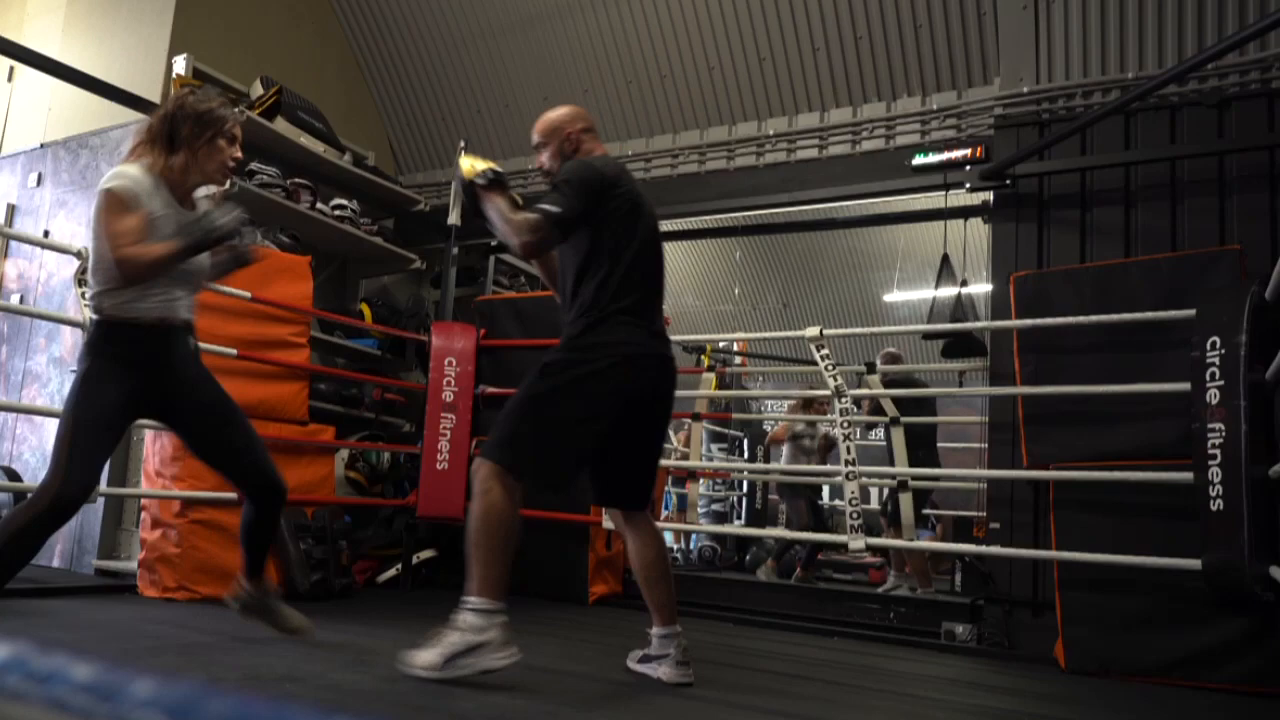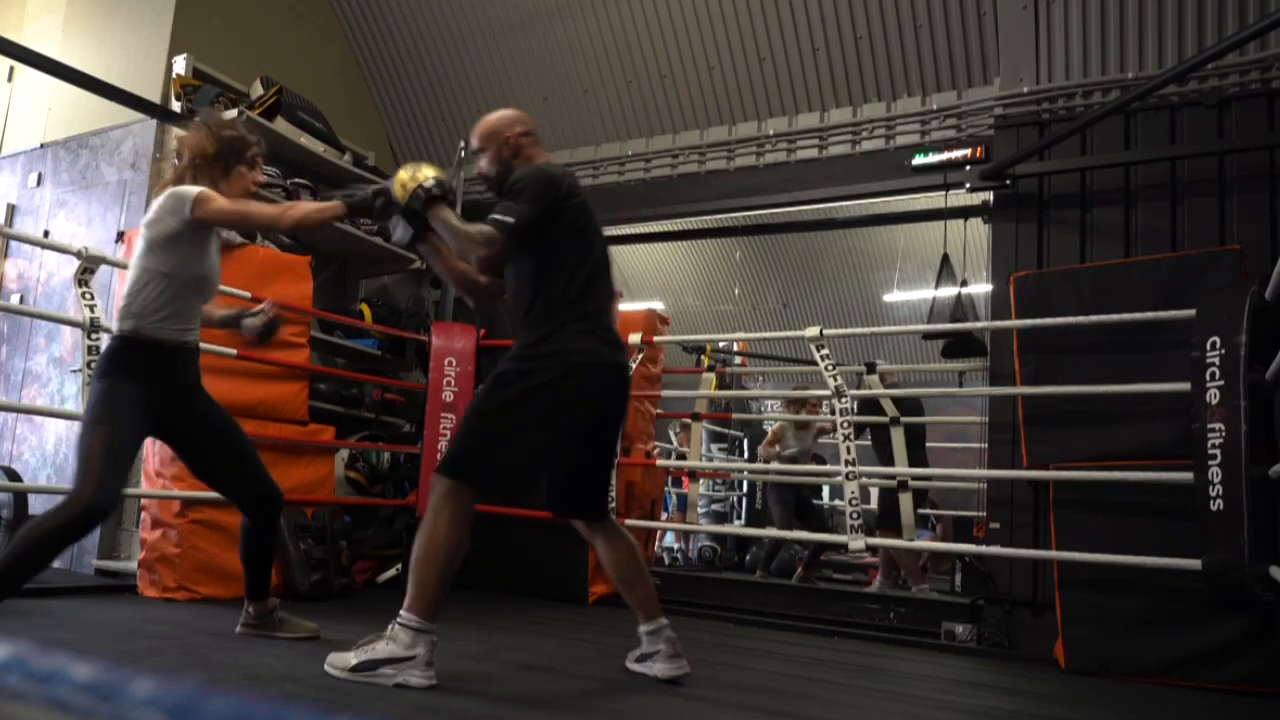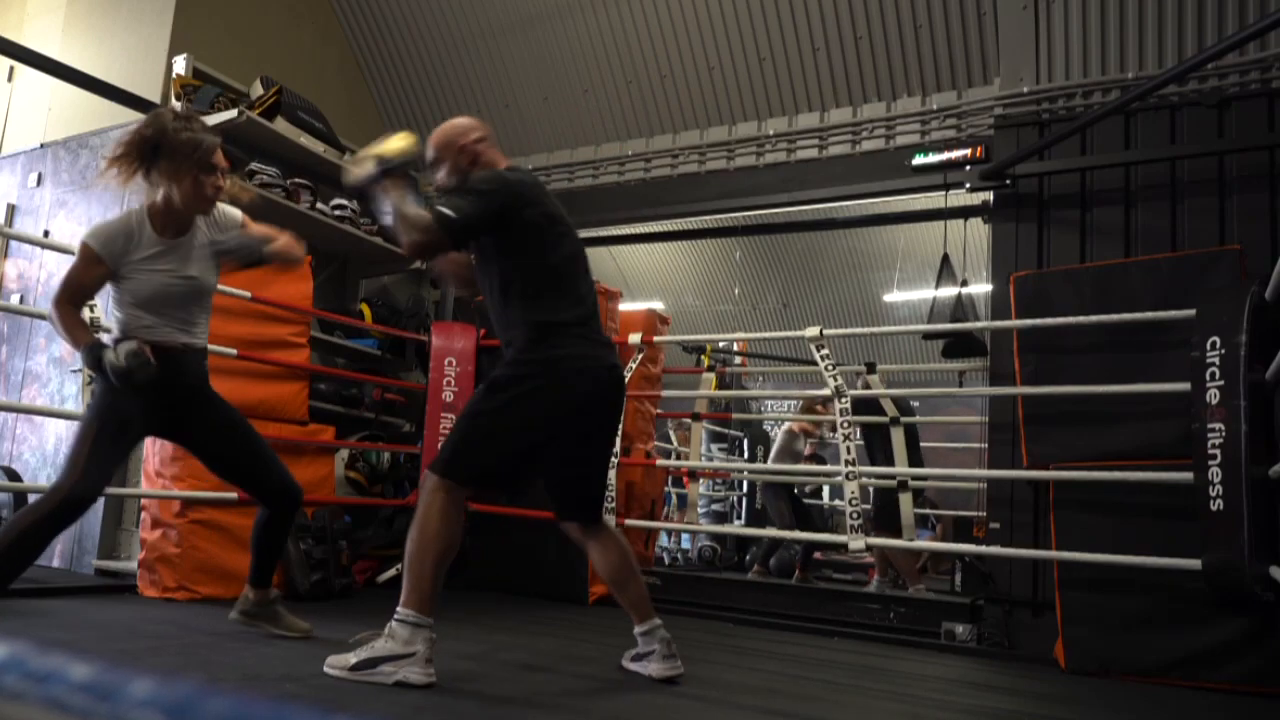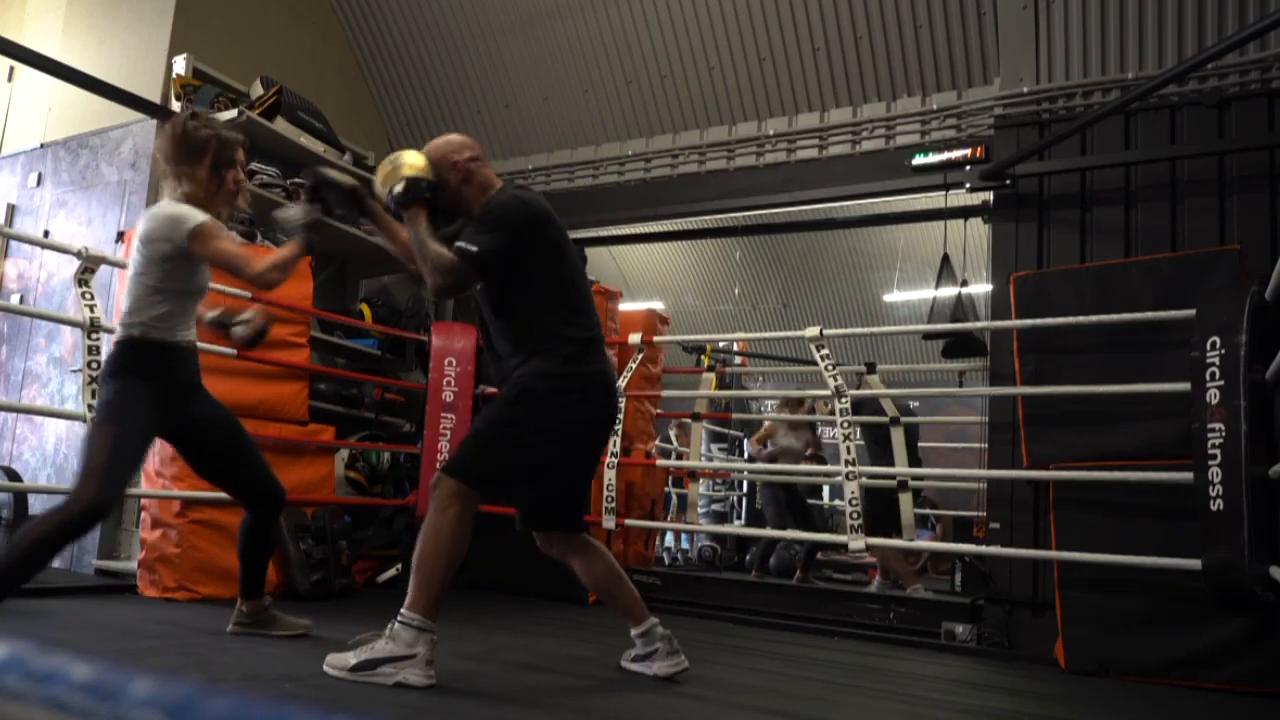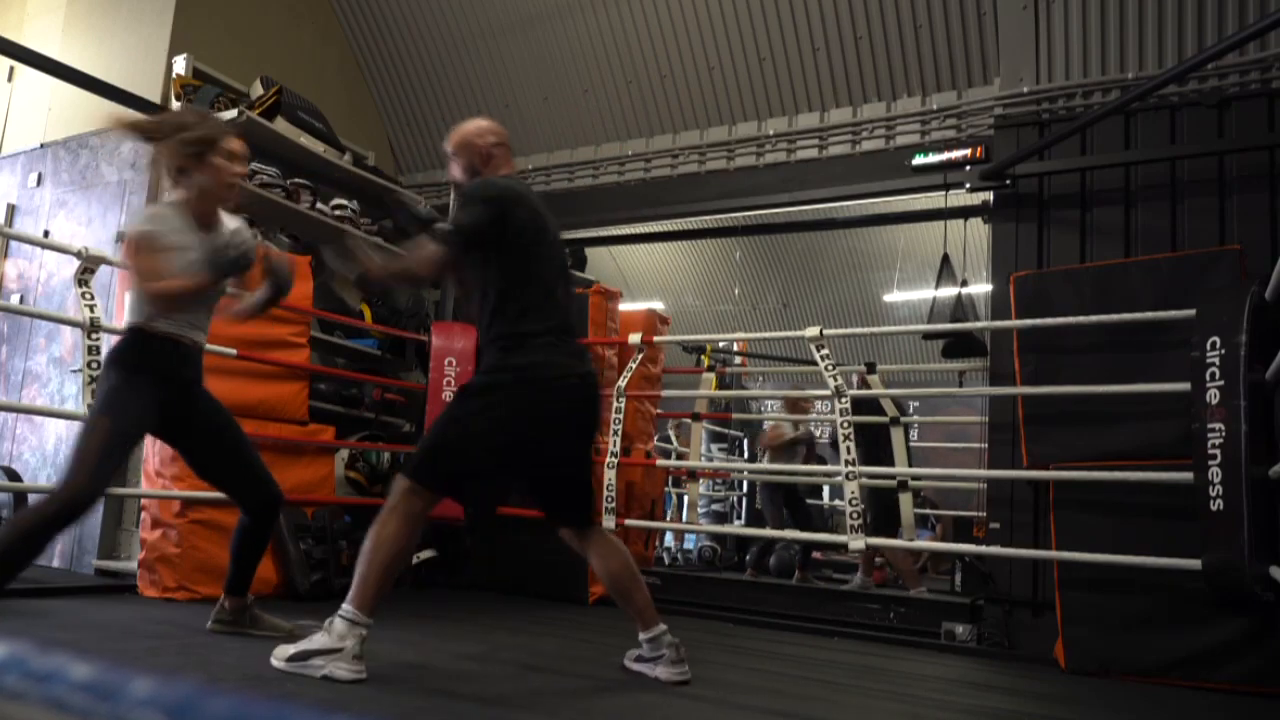
dt=0.3s
person 1, frame 1
left shoulder: (590, 174)
right shoulder: (619, 194)
left elbow: (528, 240)
left wrist: (493, 195)
right wrist: (542, 244)
left hip: (599, 355)
right hip: (649, 365)
left knee: (496, 470)
right knee: (629, 511)
left ankle: (483, 626)
right ankle: (668, 647)
person 1, frame 2
left shoulder: (540, 179)
right shoulder: (551, 202)
left elbow: (484, 251)
right elbow: (483, 289)
left wrist: (433, 208)
right wrist: (425, 234)
left hip: (552, 364)
right hip: (603, 370)
left knee: (453, 488)
right knee: (591, 516)
left ankle: (408, 645)
right ankle: (661, 644)
person 1, frame 3
left shoulder: (499, 188)
right shoulder: (505, 200)
left elbow: (420, 239)
right elbow: (467, 273)
left wrist: (387, 183)
right wrist: (398, 198)
left hip: (547, 368)
right hip: (592, 374)
left knee: (443, 484)
right knee: (583, 519)
left ankle: (407, 643)
right ankle: (655, 643)
person 1, frame 4
left shoulder: (511, 209)
right shoulder: (489, 221)
left elbow: (443, 282)
right elbow: (429, 259)
left wrist: (411, 209)
right wrist: (367, 205)
left hip: (561, 384)
right hip: (573, 389)
left knee: (454, 489)
right knee: (556, 532)
left ankle: (408, 646)
right ankle: (656, 643)
person 1, frame 5
left shoulder: (493, 197)
right shoulder: (523, 208)
left elbow: (430, 263)
left wrist: (367, 265)
left hip: (519, 381)
right hip: (571, 385)
left knee: (410, 493)
right knee: (580, 526)
left ankle: (343, 640)
right ankle: (660, 647)
person 2, frame 1
left shoulder: (203, 205)
right shoulder: (126, 183)
right elbow: (122, 267)
left wrist: (232, 255)
right wrist: (197, 238)
left hip: (179, 365)
right hip: (117, 355)
left knee: (268, 488)
right knee: (63, 493)
left ankle: (256, 589)
person 2, frame 2
left shoulder: (205, 221)
right shoulder: (183, 201)
right elbow: (279, 218)
left wrist: (244, 319)
right wrist: (353, 202)
left hip: (180, 380)
right hip: (130, 373)
left knee: (266, 499)
right knee: (91, 503)
left ankle: (259, 609)
person 2, frame 3
left shoulder: (217, 221)
right shoulder: (117, 233)
left elbow: (288, 249)
right elbow: (64, 307)
left wrist: (271, 245)
right wrist: (98, 353)
left hip: (191, 385)
right hip: (132, 382)
left knee: (283, 493)
right knee: (72, 495)
left ankle: (258, 599)
person 2, frame 4
left shoulder: (196, 218)
right shoulder: (173, 219)
right elbow: (260, 274)
right wrist: (303, 237)
left hip: (184, 380)
right hip: (139, 377)
left knee: (268, 495)
right knee: (90, 503)
left ankle: (252, 607)
person 2, frame 5
left shoulder: (231, 229)
right shoulder: (157, 219)
left elbow: (260, 297)
right elbow: (150, 294)
left wrist: (274, 279)
right wrist: (222, 271)
left hip: (184, 383)
right hip: (137, 370)
left knee: (265, 500)
right knee: (75, 496)
left ankle: (235, 605)
person 3, frame 1
left shoulder: (892, 385)
right shoulder: (922, 387)
left wrist: (867, 404)
left hip: (909, 468)
right hip: (925, 467)
left knee: (901, 528)
right knee: (890, 518)
left ankle: (926, 591)
right ankle: (898, 577)
person 3, frame 2
left shoulder: (875, 398)
right shoulder: (912, 398)
left elbow: (854, 430)
left knee: (891, 532)
right knee: (889, 530)
left ankle: (921, 589)
right ankle: (882, 584)
person 3, frame 3
left shoulder: (865, 400)
right shoulder: (901, 403)
left knee: (885, 533)
right knee: (881, 529)
left ankle: (917, 590)
right ankle: (880, 582)
person 3, frame 4
left shoulder: (862, 403)
right shoulder: (905, 408)
left knee: (877, 536)
right knee: (888, 532)
left ankle: (915, 589)
right ankle: (883, 583)
person 3, frame 5
left shoulder: (861, 401)
right shoulder: (894, 403)
left knee: (884, 536)
right knee: (871, 529)
left ankle: (917, 590)
right ankle: (864, 578)
person 4, frame 1
left shoulder: (818, 431)
right shoulder: (795, 423)
left elbow: (819, 461)
right elbow: (770, 441)
left wrist: (826, 447)
right wrist: (793, 435)
left hip: (805, 485)
right hip: (789, 483)
left knee: (822, 531)
right knee: (804, 526)
left ankle: (802, 573)
right ankle: (769, 567)
person 4, frame 2
left shoulder: (815, 428)
right shoulder: (783, 427)
left elbow: (835, 427)
right elbow: (762, 451)
right wrist: (782, 455)
left hip: (798, 488)
right hip: (779, 486)
left knee: (823, 532)
right knee: (784, 530)
left ankle: (804, 574)
right ankle: (761, 574)
person 4, frame 3
left shoulder: (803, 438)
right shoulder: (793, 425)
right elbow: (809, 429)
left hip: (788, 488)
right hip: (773, 486)
left knee: (814, 531)
right knee: (786, 528)
left ankle: (801, 574)
right ankle: (758, 571)
person 4, frame 4
left shoulder: (807, 433)
right shoulder: (776, 425)
left elbow: (818, 454)
right elbow: (753, 443)
right wrist: (762, 454)
left hip: (792, 487)
right hip: (772, 485)
left knee: (815, 532)
right knee: (778, 529)
left ankle: (803, 574)
right ankle: (757, 574)
person 4, frame 5
left shoulder: (802, 430)
right shoulder: (780, 425)
left elbow: (805, 462)
right elbow: (765, 445)
left wrist: (810, 447)
right wrist: (794, 439)
left hip: (790, 485)
right hip: (771, 484)
left knee: (810, 529)
right knee: (776, 529)
left ankle: (801, 574)
right ankle: (752, 573)
